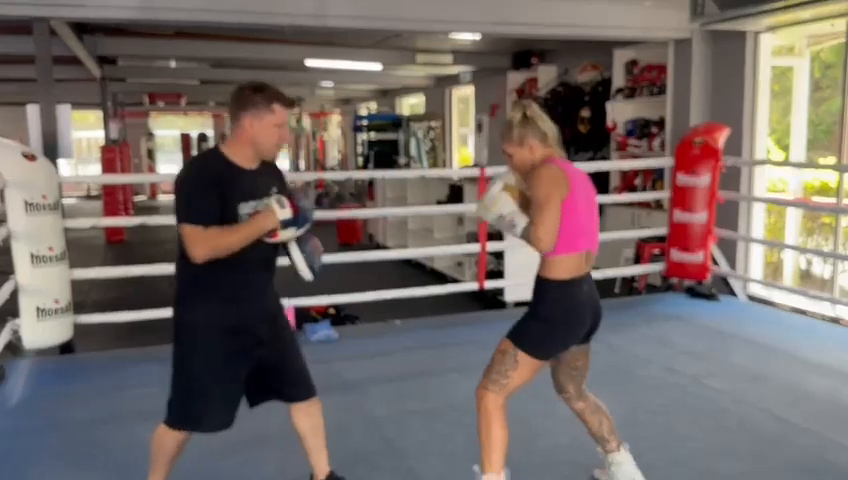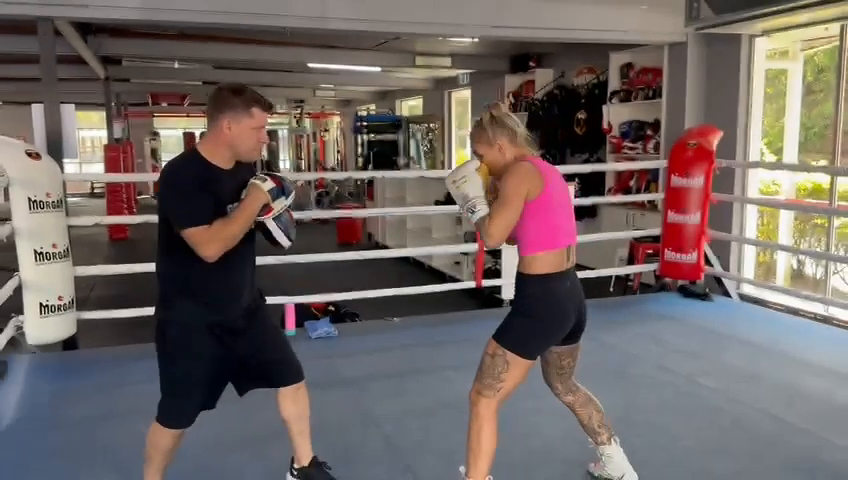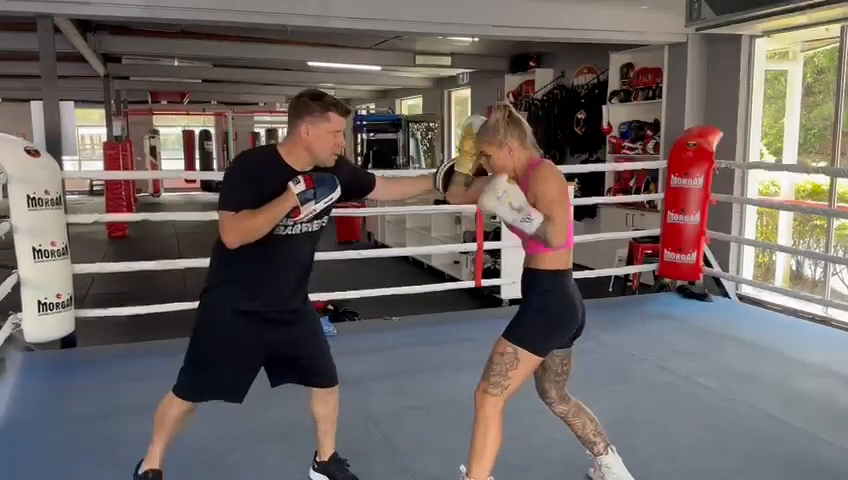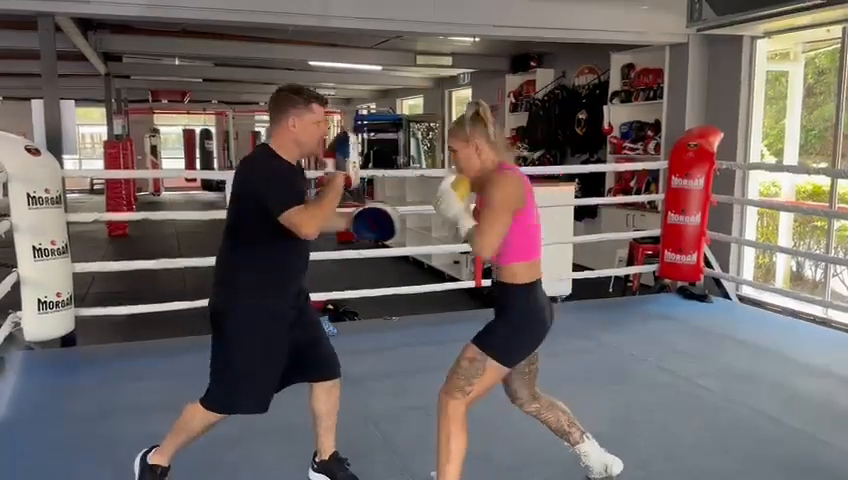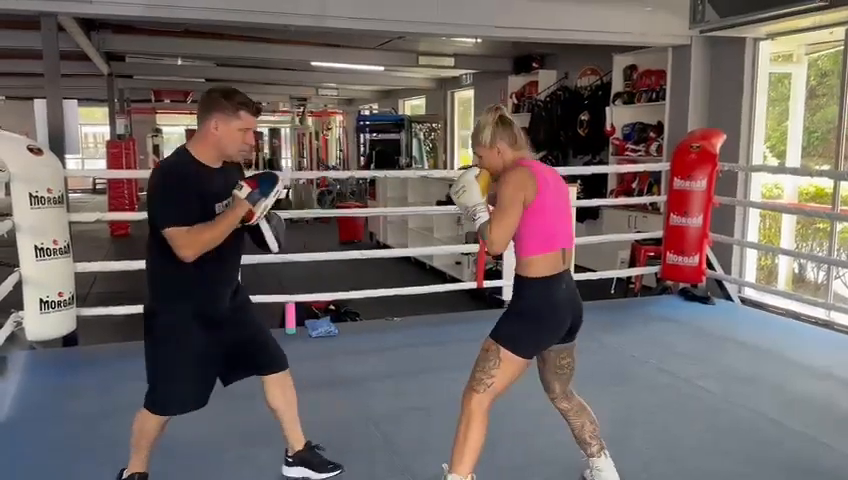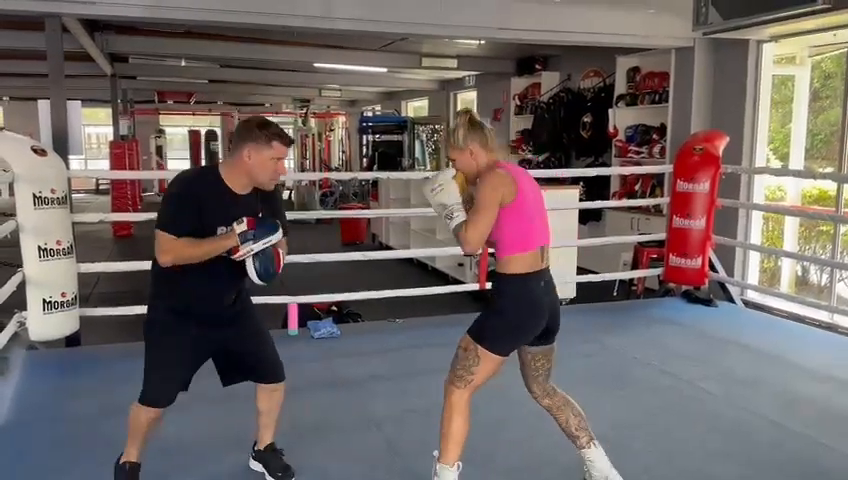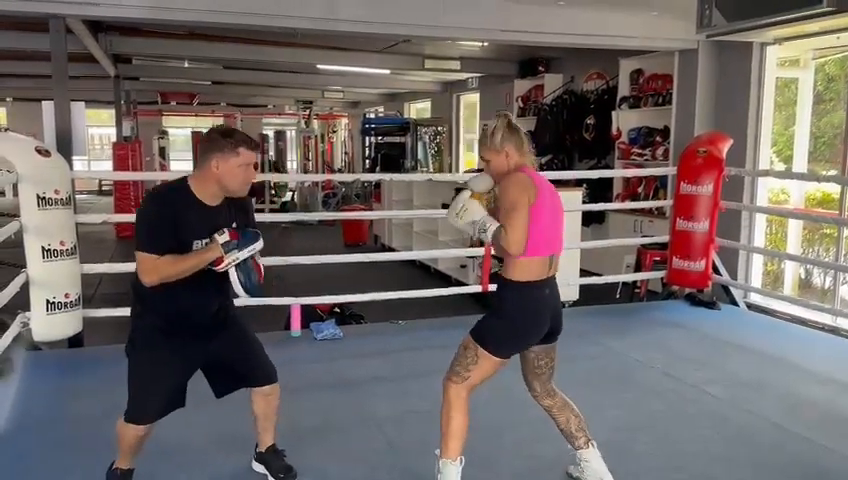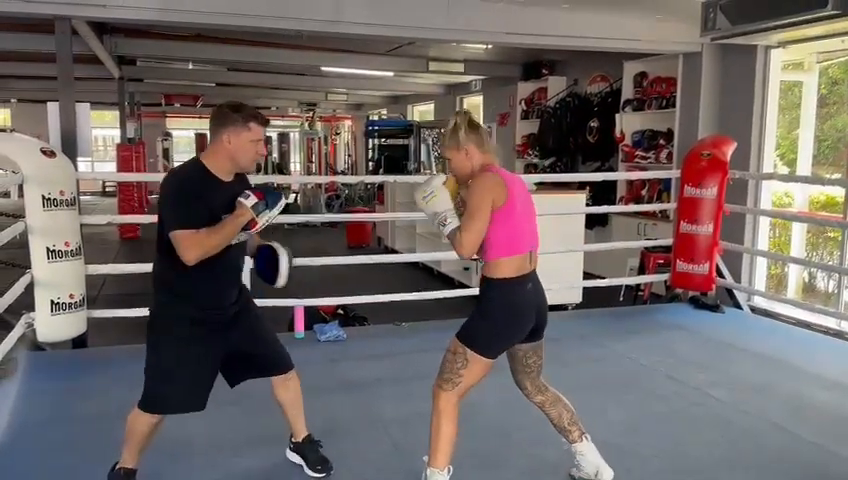
dt=0.4s
person 1, frame 1
left shoulder: (270, 173)
right shoulder: (201, 173)
left elbow: (279, 228)
right elbow: (200, 248)
left wrist: (293, 233)
right wrist: (265, 221)
left hip: (261, 312)
right hip: (209, 319)
left knee: (303, 392)
right knee: (186, 416)
person 1, frame 2
left shoulder: (243, 168)
right shoulder: (182, 175)
right elbow: (210, 245)
right wrist: (256, 199)
left hip: (244, 306)
right hip: (191, 317)
left knee: (291, 378)
right knee: (176, 413)
person 1, frame 3
left shoulder: (332, 170)
right shoulder: (250, 167)
left elbow: (385, 189)
right elbow: (232, 235)
right wrist: (290, 198)
left hip: (290, 305)
right hip: (232, 305)
left knee: (325, 382)
right knee: (189, 391)
person 1, frame 4
left shoulder: (290, 167)
right shoulder: (260, 169)
left elbow: (318, 220)
right elbow: (310, 226)
right wrist: (338, 179)
left hip: (288, 300)
right hip: (246, 306)
left knee: (327, 373)
right knee: (224, 401)
person 1, frame 5
left shoulder: (229, 168)
right shoulder: (173, 175)
right elbow: (188, 246)
left wrist: (255, 217)
right wrist: (243, 206)
left hip: (226, 299)
right hip: (179, 310)
left knee: (275, 367)
right knee: (163, 402)
person 1, frame 6
left shoulder: (267, 194)
right shoulder: (190, 188)
left elbow: (274, 242)
right elbow: (167, 253)
right wrist: (231, 240)
left hip: (230, 304)
right hip: (177, 310)
left knee: (273, 377)
right knee: (155, 397)
left ankle: (264, 449)
person 1, frame 7
left shoulder: (238, 204)
right shoulder: (163, 203)
right elbow: (149, 273)
right wrist: (215, 251)
left hip: (216, 316)
right hip: (160, 326)
left knee: (266, 381)
right knee: (141, 416)
person 1, frame 8
left shoulder: (239, 180)
right shoulder: (183, 183)
right elbow: (191, 251)
left wrist: (261, 247)
right wrist: (243, 214)
left hip: (233, 303)
right hip: (182, 314)
left knee: (282, 368)
right knee: (157, 403)
left ankle: (301, 442)
person 2, frame 1
left shoulder: (546, 173)
right shoulder: (578, 175)
left elbow: (544, 242)
left wrist: (509, 220)
right wrist: (521, 201)
left hip: (556, 304)
right hip: (584, 300)
left knee: (490, 395)
right knee: (573, 392)
person 2, frame 2
left shoulder: (520, 172)
right shoulder: (549, 172)
left elbow: (492, 236)
left wrist: (471, 198)
right wrist: (485, 195)
left hip: (539, 301)
right hip: (569, 296)
left knee: (483, 400)
right knee: (564, 386)
person 2, frame 3
left shoulder: (544, 173)
right shoulder: (517, 179)
left elbow: (558, 237)
right elbow: (456, 196)
left wrist: (516, 209)
right wrist: (467, 155)
left hip: (547, 299)
right hip: (563, 300)
left knee: (489, 398)
right knee: (556, 397)
person 2, frame 4
left shoulder: (503, 183)
right shoulder: (497, 180)
left elbow: (485, 248)
left wrist: (456, 211)
left hip: (518, 312)
right hip: (532, 305)
left knee: (452, 401)
right knee: (526, 397)
person 2, frame 5
left shoulder: (516, 178)
right shoulder: (551, 175)
left elbow: (495, 242)
left wrist: (474, 204)
right wrist: (491, 202)
left hip: (536, 301)
right hip: (566, 298)
left knee: (476, 398)
right knee: (561, 393)
person 2, frame 6
left shoulder: (494, 180)
right shoulder: (521, 176)
left elbow: (471, 243)
left wrist: (450, 205)
right wrist: (467, 203)
left hip: (514, 299)
right hip: (544, 295)
left knee: (458, 390)
right knee: (542, 389)
person 2, frame 7
left shoulder: (515, 182)
right shoulder: (545, 186)
left elbow: (513, 245)
left wrist: (477, 221)
right wrist: (489, 210)
left hip: (517, 304)
right hip: (548, 300)
left knee: (455, 387)
right knee: (543, 390)
person 2, frame 8
left shoulder: (484, 182)
right shoulder: (513, 182)
left elbow: (466, 248)
left wrist: (441, 211)
right wrist: (459, 203)
left hip: (501, 302)
right hip: (530, 297)
left knee: (446, 394)
right knee: (534, 386)
